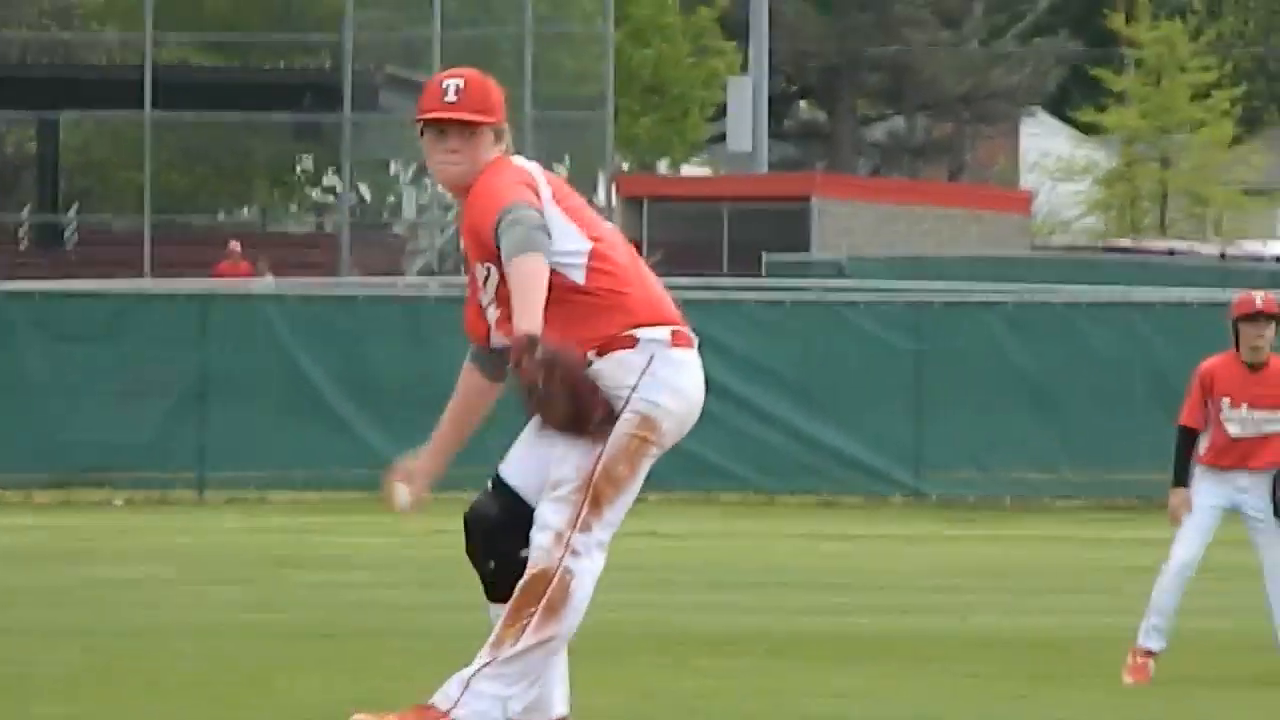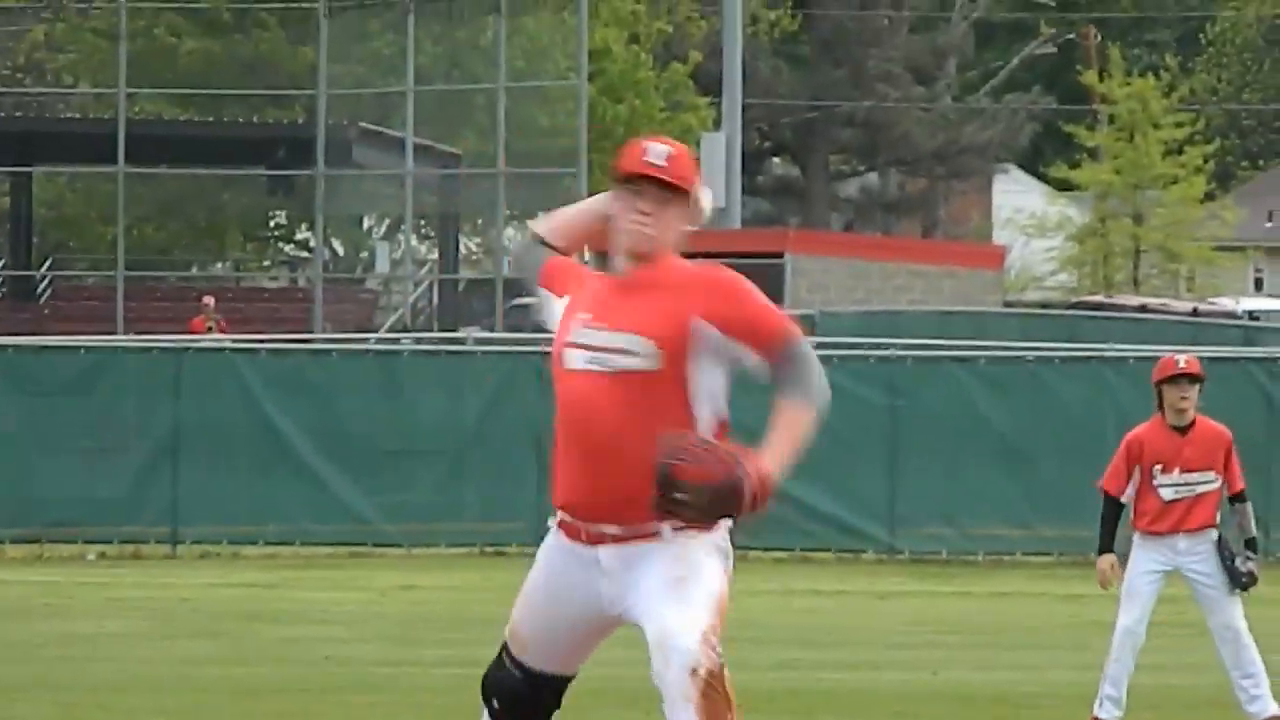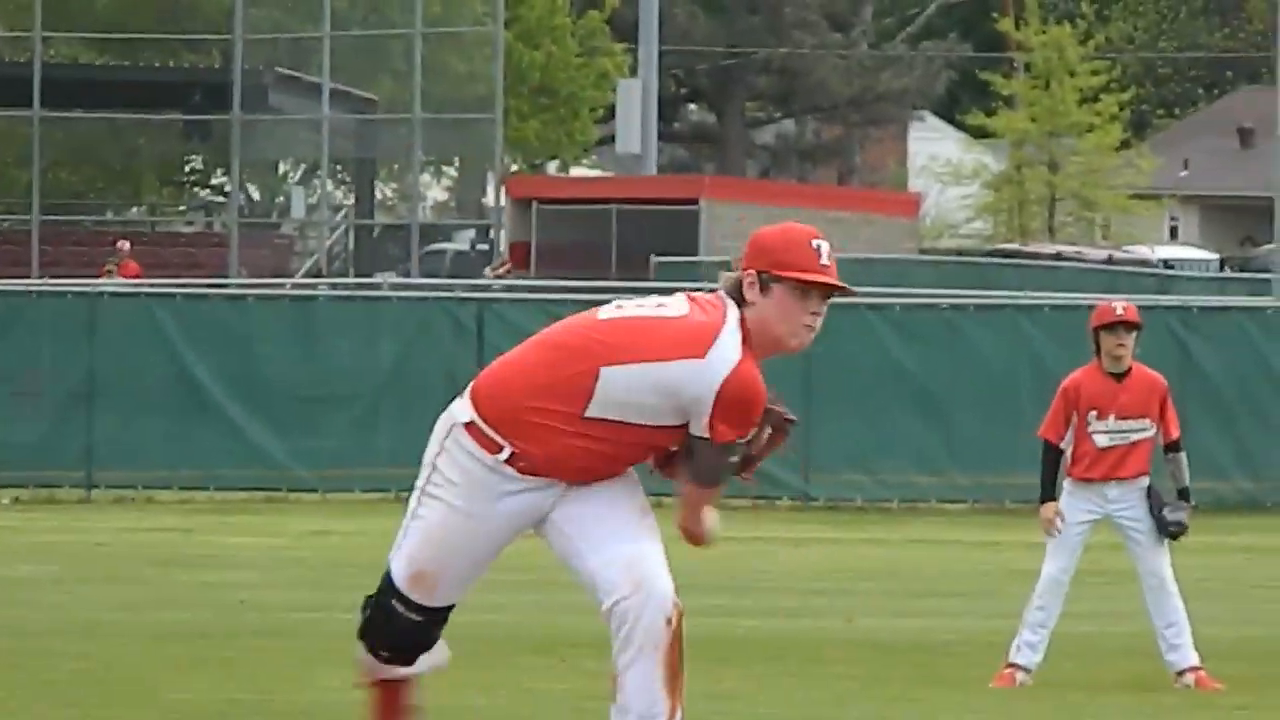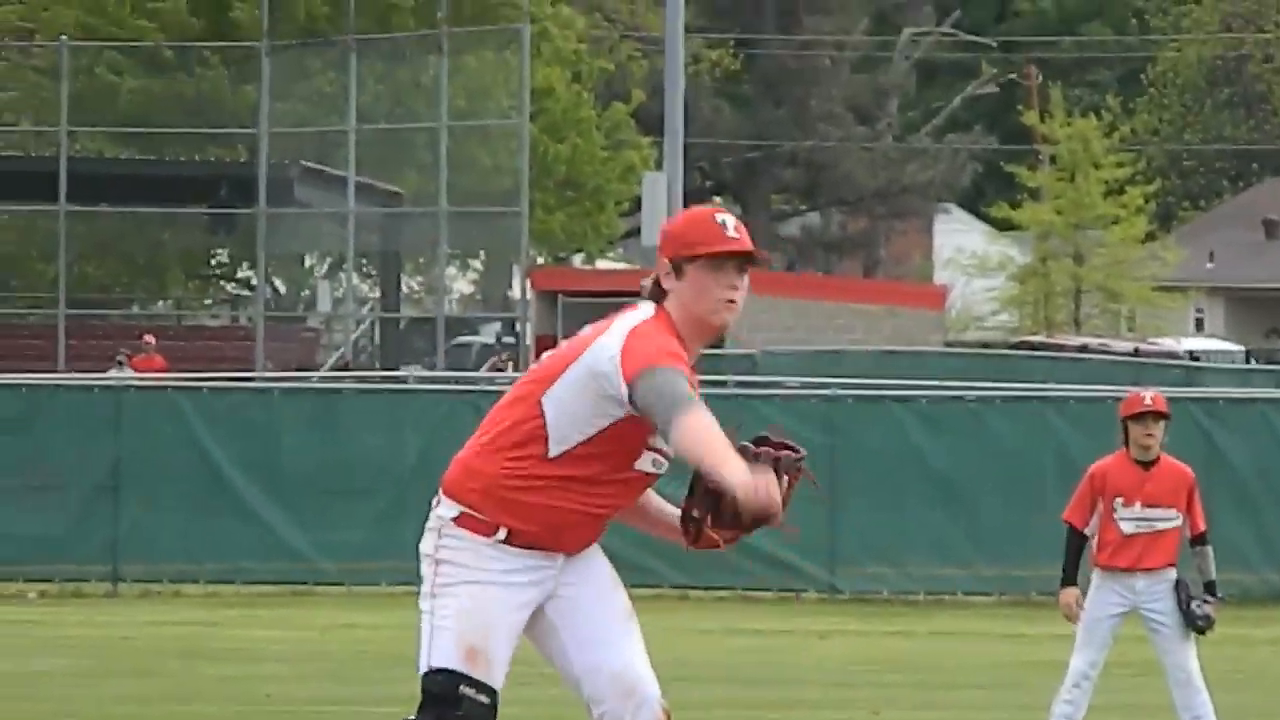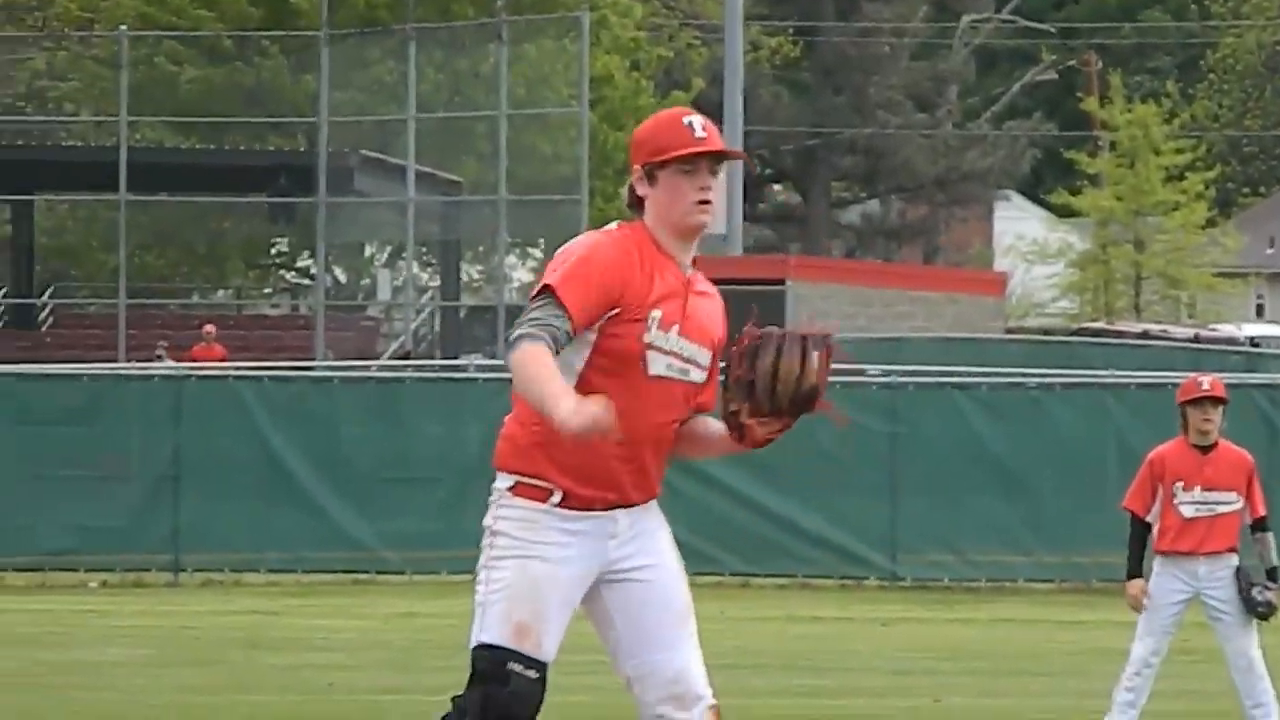
dt=0.4s
person 1, frame 1
left shoulder: (501, 184)
right shoulder: (482, 244)
left elbow: (530, 237)
right elbow: (489, 355)
left wrist: (527, 335)
right wrist: (435, 456)
left hip: (643, 366)
right hip: (609, 379)
left knee: (567, 542)
right knee: (496, 527)
person 1, frame 2
left shoulder: (712, 292)
right shoulder: (574, 295)
left elbow: (805, 381)
right elbow: (532, 250)
left wrist: (768, 466)
right wrist: (608, 203)
left hip: (676, 542)
right hip: (577, 544)
left knee: (688, 654)
person 1, frame 3
left shoulder: (702, 319)
right shoulder: (737, 380)
right elbow: (705, 474)
right wrist: (691, 517)
right hip: (490, 455)
left knee: (649, 604)
right knee: (405, 625)
right ankle: (389, 667)
person 1, frame 4
left shoulder: (667, 357)
right shoulder: (642, 336)
right elbow: (679, 414)
left wrist: (688, 529)
right wrist: (740, 477)
left hip: (568, 555)
right hip: (480, 542)
person 1, frame 5
left shoulder: (709, 305)
right shoulder: (602, 255)
right elbow: (528, 344)
left wrist: (741, 435)
right wrist: (565, 408)
left hip: (635, 523)
right hip: (541, 517)
person 2, frame 1
right shoulder: (1212, 371)
right elbow: (1188, 428)
right wrist: (1179, 485)
right hip: (1212, 479)
right knee: (1182, 562)
right ankle: (1147, 648)
person 2, frame 2
left shoulder: (1219, 436)
right shoulder: (1140, 438)
left elbow: (1236, 493)
right elbow: (1114, 494)
left wrist: (1250, 547)
right wrist: (1105, 551)
left hip: (1203, 544)
right hip: (1151, 546)
left knee: (1232, 628)
right knee: (1128, 630)
person 2, frame 3
left shoulder: (1154, 384)
right shoulder: (1075, 385)
left elbow: (1172, 443)
right elbow: (1053, 442)
left wrist: (1183, 496)
right wrist: (1047, 498)
left hip: (1134, 492)
right hip: (1081, 492)
left knee: (1160, 578)
right knee: (1053, 577)
left ankle: (1187, 666)
right ankle: (1019, 663)
person 2, frame 4
left shoulder: (1182, 476)
right shoulder: (1102, 472)
left elbow: (1198, 535)
right elbow: (1077, 529)
left wrist: (1209, 591)
right wrist: (1068, 584)
left hip: (1161, 584)
right hip: (1109, 583)
left knee: (1185, 671)
right knee: (1082, 670)
person 2, frame 5
left shoulder: (1242, 461)
right shoulder: (1161, 459)
right elbow: (1140, 520)
right wrist: (1133, 575)
left hip: (1223, 570)
right hip: (1171, 569)
left knee: (1247, 658)
right knee: (1144, 656)
